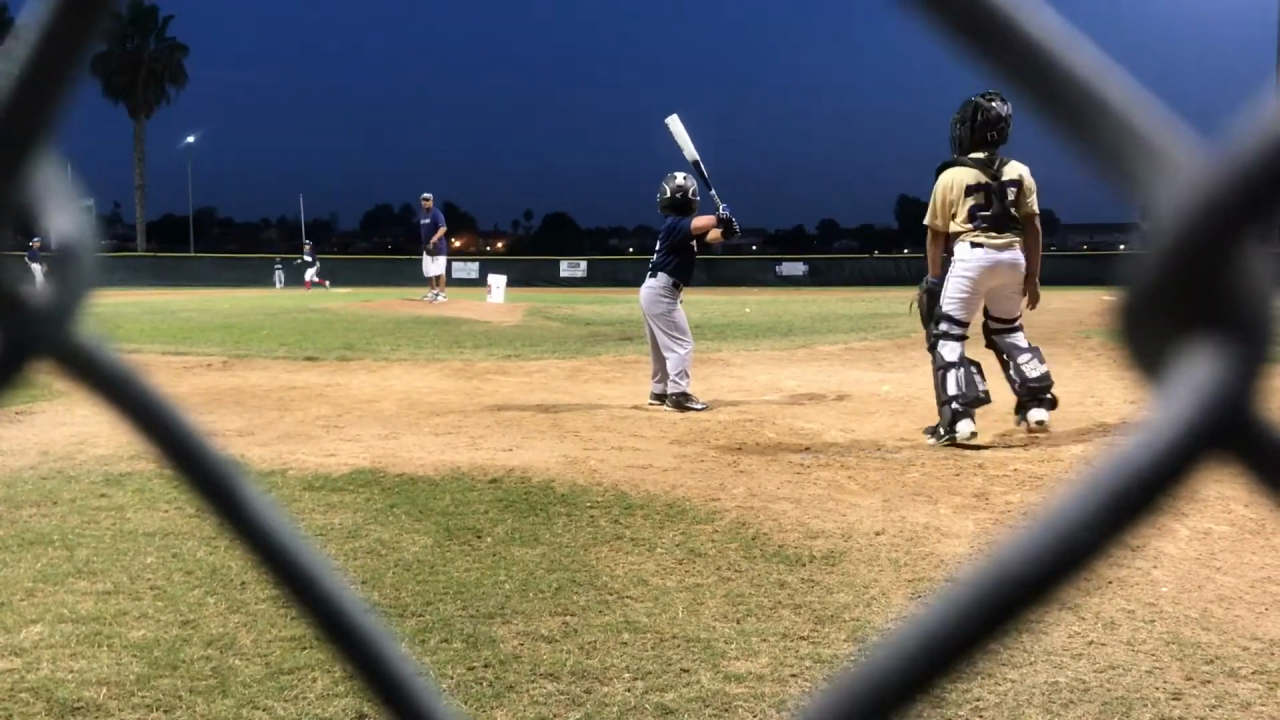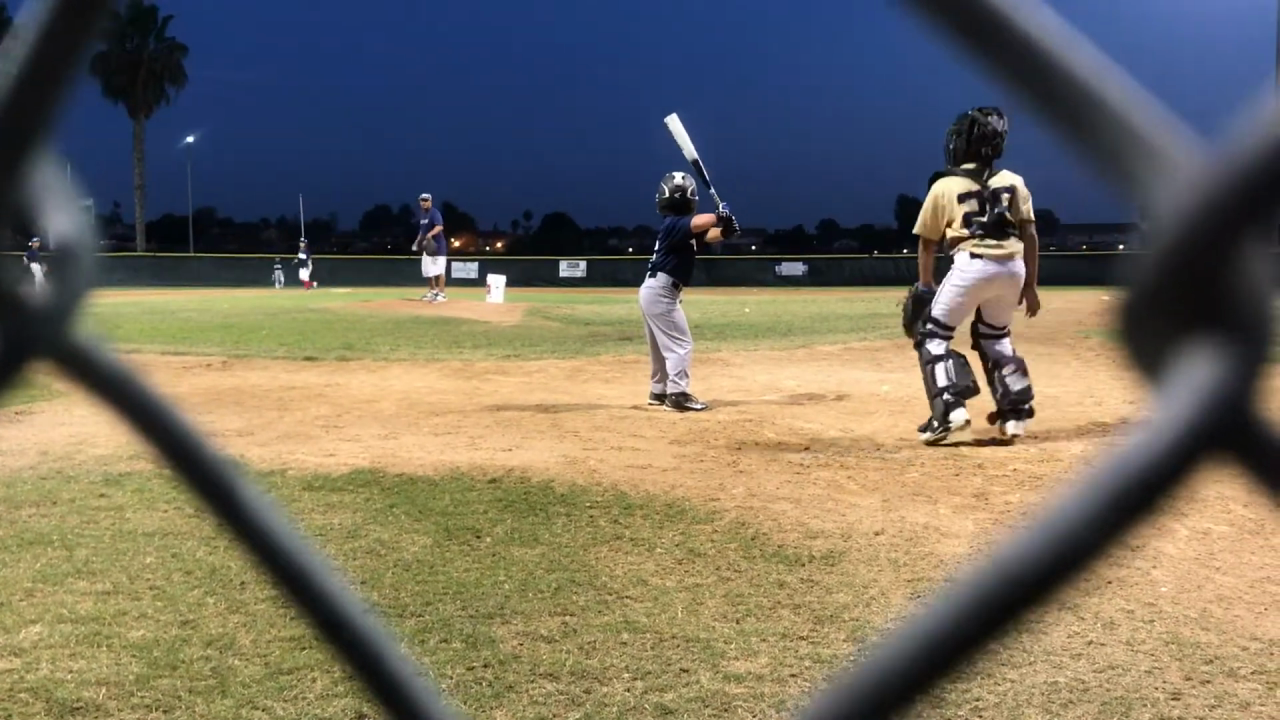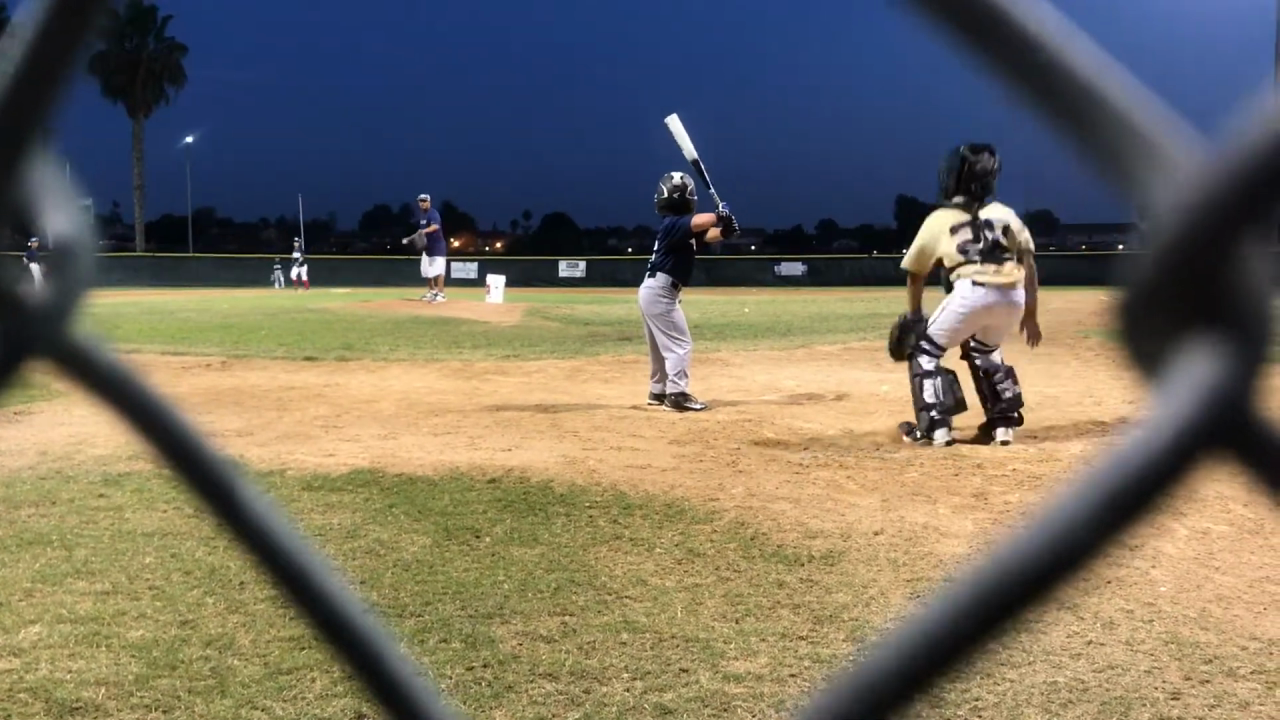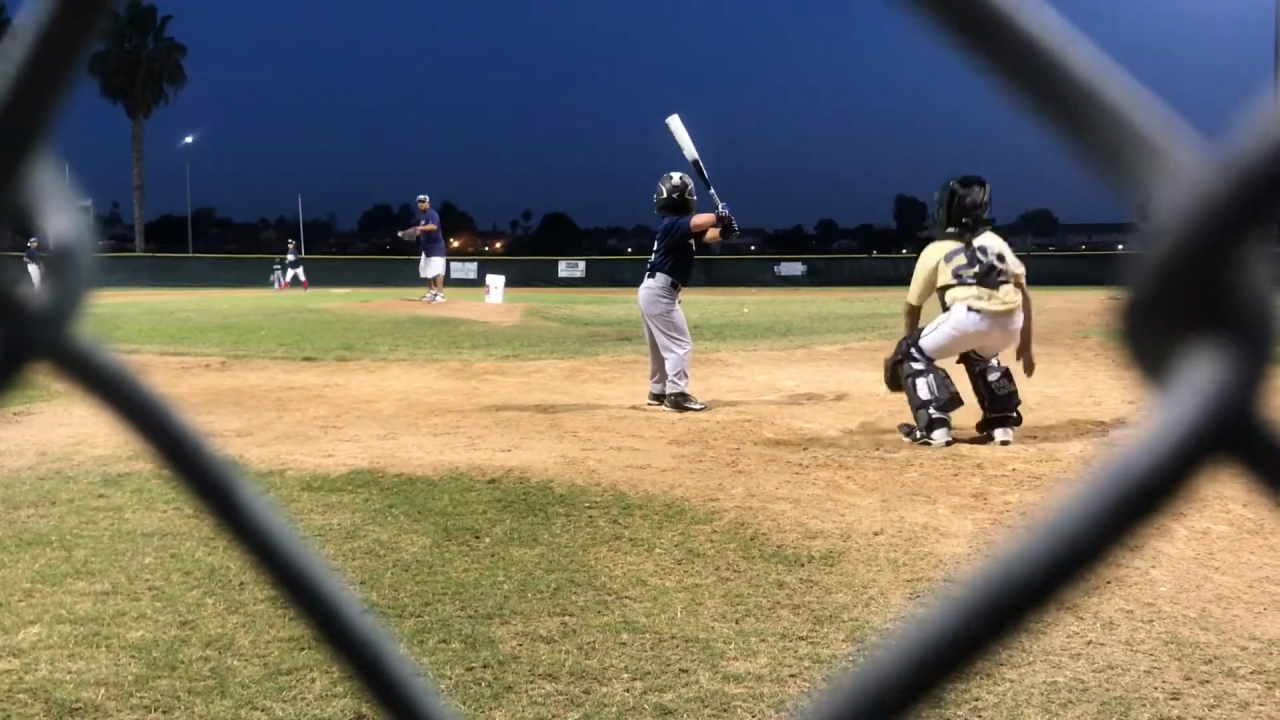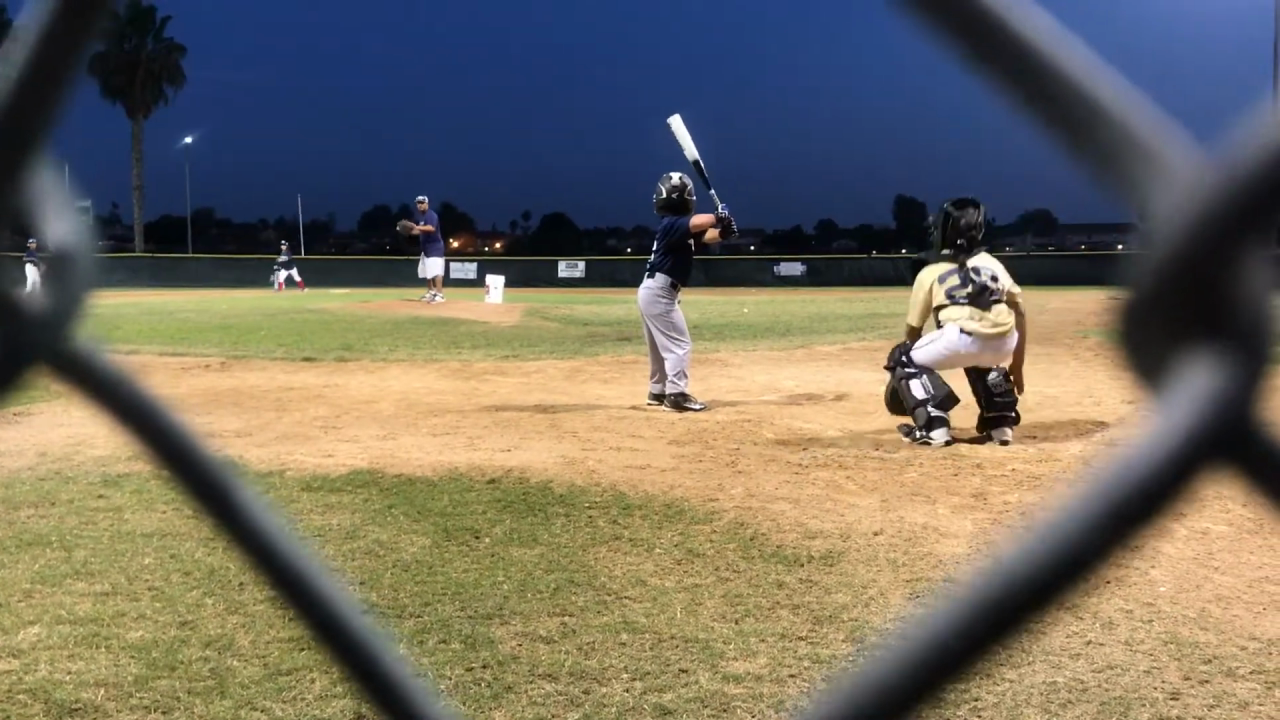
dt=0.1s
person 1, frame 1
left shoulder: (951, 175)
right shoulder: (1019, 172)
left elbow: (936, 234)
right elbow: (1032, 228)
left wrist: (934, 278)
right wrist: (1032, 276)
left hip: (972, 257)
right hip: (1012, 258)
left knee: (948, 337)
right knee: (1009, 332)
left ankle: (958, 418)
right ankle: (1037, 405)
person 1, frame 2
left shoulder: (944, 185)
right shoulder: (1013, 182)
left elbow: (927, 241)
right elbow: (1029, 236)
left wrist: (926, 283)
right wrist: (1031, 285)
left hip: (972, 265)
right hip: (1012, 267)
left knee: (933, 335)
right knee: (995, 338)
left ankle: (951, 411)
right ankle: (1013, 415)
person 1, frame 3
left shoulder: (939, 219)
right shoulder: (1003, 213)
left elbow: (915, 273)
right elbow: (1029, 265)
left wrist: (914, 315)
right wrist: (1030, 315)
left hip: (972, 292)
right hip: (1012, 294)
left knee: (925, 351)
right knee: (985, 350)
left ankle: (935, 427)
right ankle: (1003, 423)
person 1, frame 4
left shoulder: (934, 250)
right shoulder: (996, 242)
left elbow: (913, 306)
right elbow: (1023, 294)
left wrist: (910, 340)
right wrist: (1026, 346)
left hip: (970, 316)
right hip: (1010, 319)
left knee: (915, 358)
right knee: (982, 355)
left ankle: (935, 426)
right ankle: (1002, 422)
person 1, frame 5
left shoulder: (930, 272)
right shoulder: (991, 263)
left elbow: (914, 327)
right elbow: (1019, 313)
left wrist: (905, 356)
right wrist: (1016, 364)
left hip: (963, 336)
right hip: (1003, 341)
left knee: (904, 362)
right knee: (980, 359)
left ankle: (933, 426)
right ankle: (1001, 422)
person 2, frame 1
left shoulder: (678, 224)
right shoulder: (676, 224)
left elbow: (706, 235)
right elbow: (699, 225)
left wrist: (725, 231)
right wrist: (718, 217)
left hip: (655, 291)
right hip: (661, 292)
left knee: (664, 344)
right knee: (680, 343)
left ankle: (659, 391)
right ankle: (677, 395)
person 2, frame 2
left shoulder: (678, 224)
right shoulder: (675, 224)
left elbow: (706, 235)
right elbow: (699, 223)
left wrist: (724, 231)
right wrist: (718, 216)
left hip: (655, 291)
right hip: (661, 291)
left knee: (663, 344)
right knee: (680, 343)
left ankle: (659, 391)
right ankle: (677, 395)
person 2, frame 3
left shoulder: (678, 224)
right shoulder: (674, 224)
left elbow: (706, 234)
right elbow: (699, 222)
left wrist: (724, 231)
right wrist: (718, 215)
left hip: (654, 291)
right hip: (660, 292)
left knee: (663, 344)
right knee: (679, 343)
left ankle: (658, 391)
right ankle: (676, 395)
person 2, frame 4
left shoulder: (676, 225)
right shoulder: (673, 223)
left elbow: (704, 235)
right elbow: (698, 223)
left wrist: (723, 231)
right wrist: (718, 216)
left hip: (654, 291)
right hip: (659, 292)
left knee: (662, 344)
right knee: (679, 343)
left ankle: (658, 391)
right ankle: (676, 395)
person 2, frame 5
left shoulder: (677, 225)
right shoulder: (672, 224)
left elbow: (704, 235)
right elbow: (698, 223)
left wrist: (723, 232)
right wrist: (717, 216)
left hip: (653, 291)
right hip: (659, 292)
left knee: (662, 345)
right knee: (679, 344)
left ankle: (658, 391)
right ankle: (676, 395)
